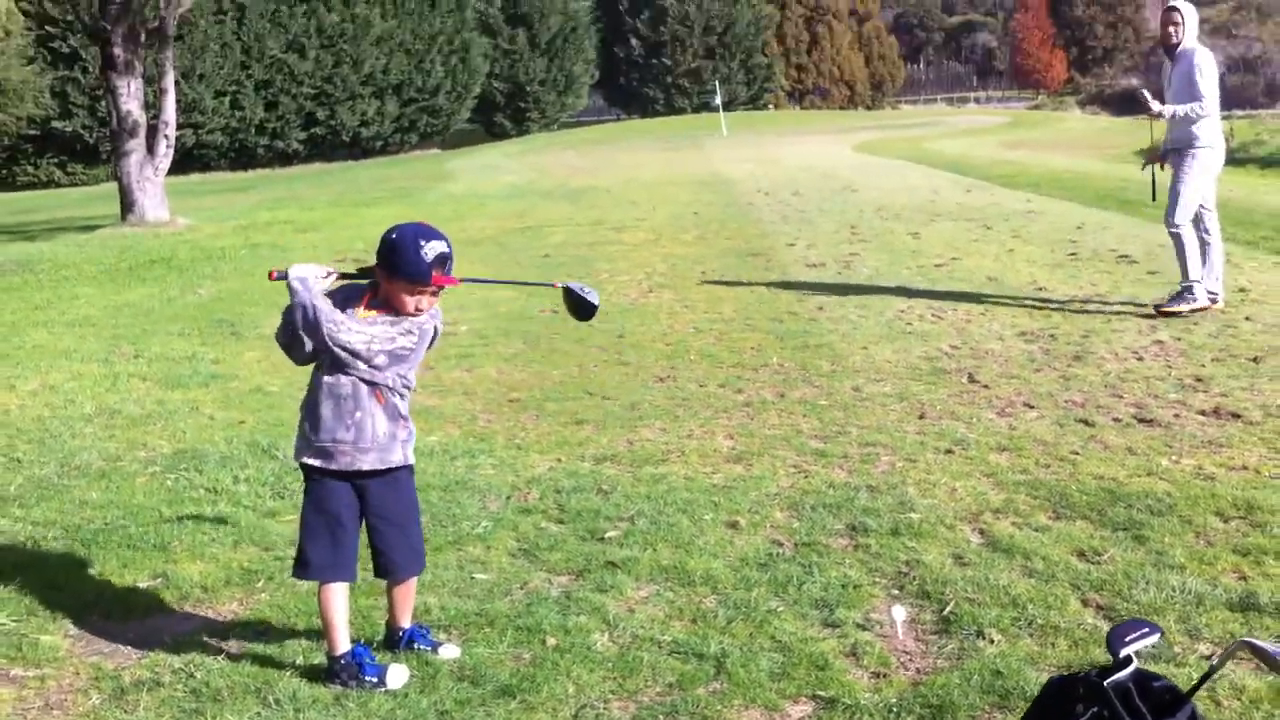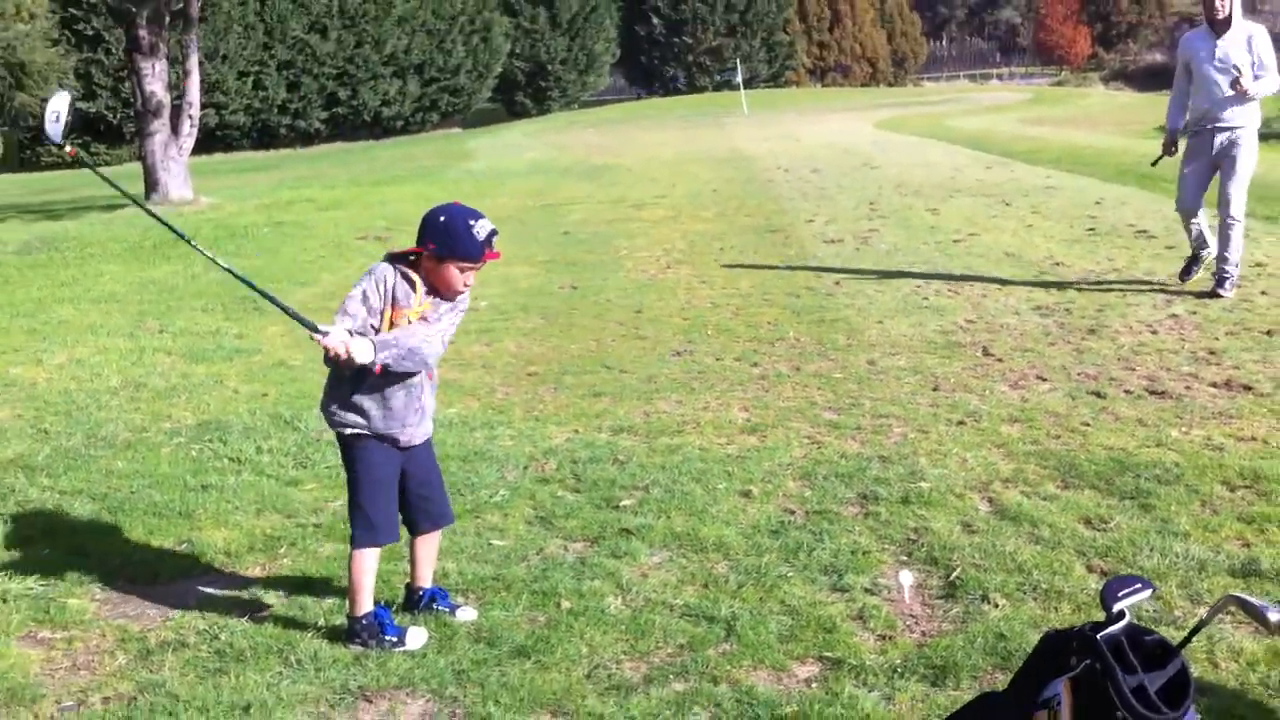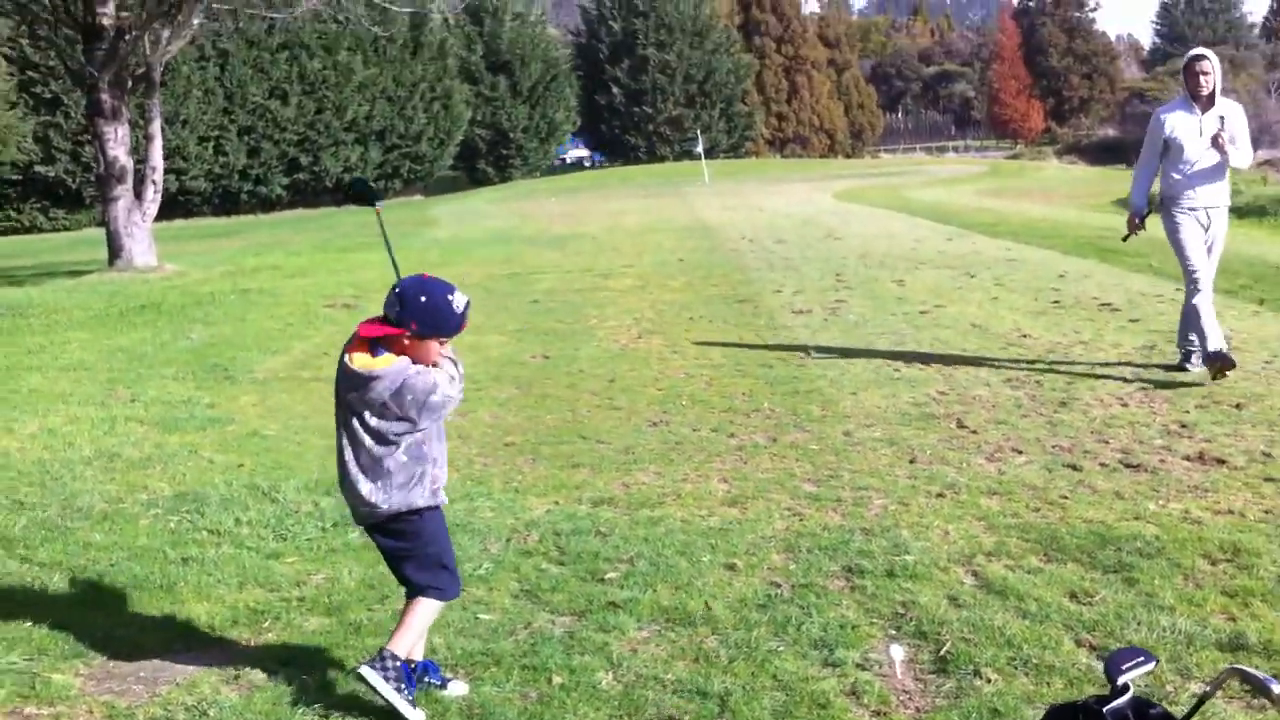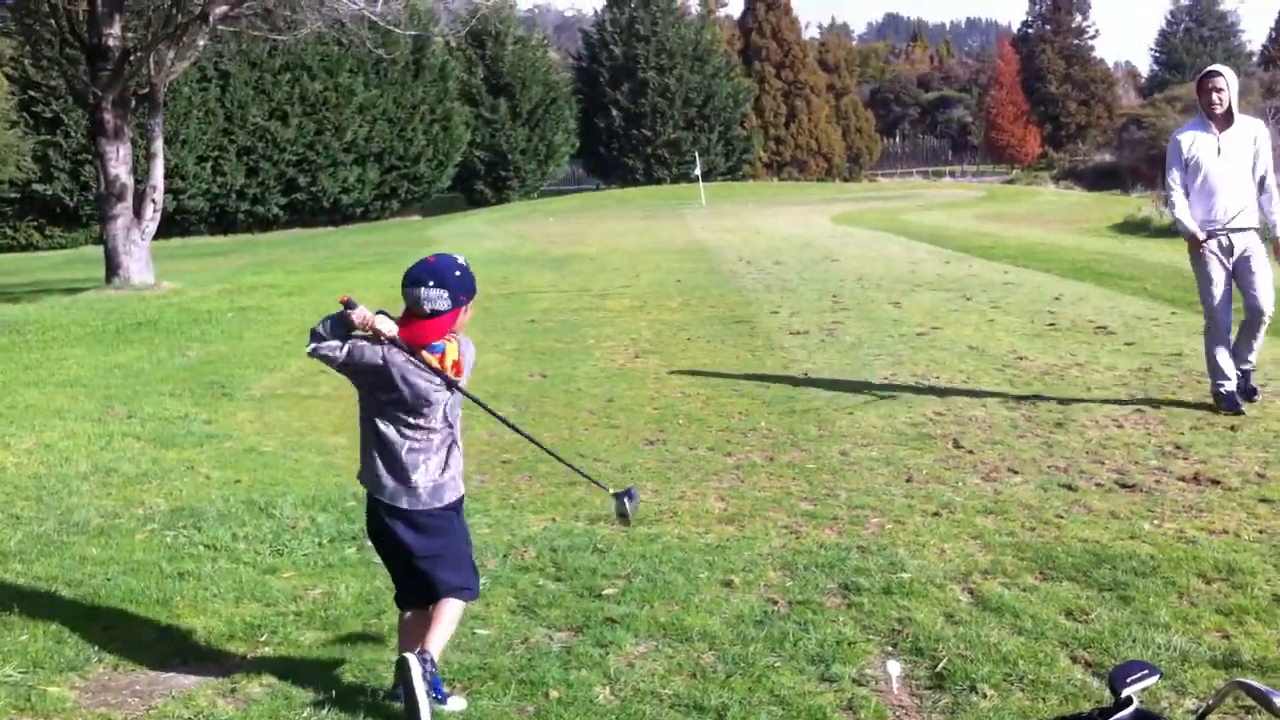
dt=0.4s
person 1, frame 1
left shoulder: (420, 326)
right shoulder: (345, 299)
left elbow: (339, 336)
right elbow: (297, 347)
left wrist: (302, 285)
right wrist: (307, 289)
left hip: (386, 458)
right hip: (328, 455)
left knee: (404, 555)
right knee: (332, 558)
left ankle: (401, 631)
right ankle: (344, 660)
person 1, frame 2
left shoulder: (454, 301)
right shoulder: (383, 279)
left elbow: (421, 352)
right elbow: (344, 333)
left wrist: (368, 348)
right wrist: (341, 345)
left hip: (409, 423)
right hip: (366, 422)
left knee: (431, 511)
right knee: (375, 524)
left ankle: (421, 591)
right ankle: (364, 622)
person 1, frame 3
left shoulder: (357, 352)
right shoulder: (418, 384)
right elbow: (449, 388)
right wrist: (448, 364)
left hip: (372, 497)
right hip: (406, 502)
left knee: (421, 581)
right knee: (438, 583)
left ankle: (412, 666)
right ankle: (390, 661)
person 1, frame 4
left shoulder: (374, 355)
right shoulder: (459, 359)
left elbow: (321, 344)
left wrist: (353, 319)
right wrist: (390, 329)
left hip: (385, 498)
right hip: (435, 500)
left knee: (412, 592)
right knee: (455, 587)
left ankle: (409, 679)
right ankle: (423, 662)
person 2, frame 1
left shoulder: (1198, 56)
right shoulder: (1171, 63)
left elbow: (1208, 106)
left wrist: (1167, 111)
right wrist: (1164, 150)
left hip: (1201, 149)
right hip: (1183, 151)
left knee: (1177, 219)
right knee: (1205, 222)
left ankle: (1193, 291)
right ankle: (1211, 292)
person 2, frame 2
left shoulder: (1254, 34)
right shoulder: (1190, 41)
right elbow: (1181, 88)
left wrist: (1251, 88)
right wrist: (1172, 130)
left hip: (1241, 133)
right hip: (1202, 132)
left knee: (1232, 208)
right knee: (1186, 204)
left ankle: (1227, 274)
right ankle: (1202, 249)
person 2, frame 3
left shoulder: (1232, 112)
right shoulder: (1165, 116)
left elbow: (1245, 157)
right elbow: (1148, 164)
left wrist: (1229, 152)
right wrist: (1137, 207)
left hip: (1217, 210)
right hip: (1180, 209)
left knee: (1200, 280)
right knee: (1199, 278)
left ankle: (1189, 348)
right ankle: (1213, 351)
person 2, frame 4
right shoulder: (1183, 138)
right elbow: (1175, 191)
right wrist: (1188, 227)
left hip: (1248, 235)
right hip: (1207, 240)
right knee: (1218, 318)
left ankle: (1243, 367)
right ankle: (1224, 388)
